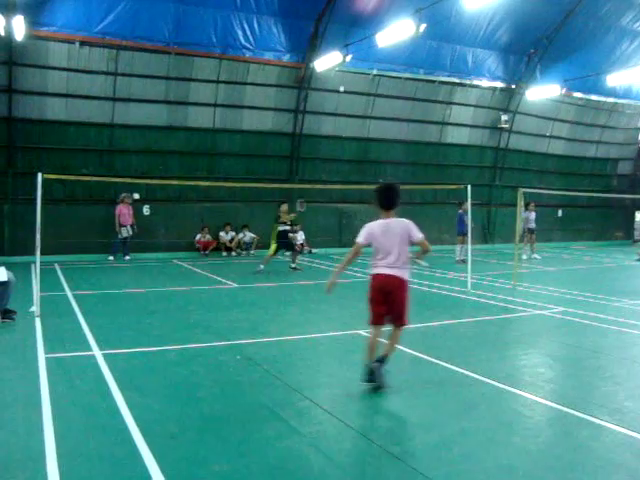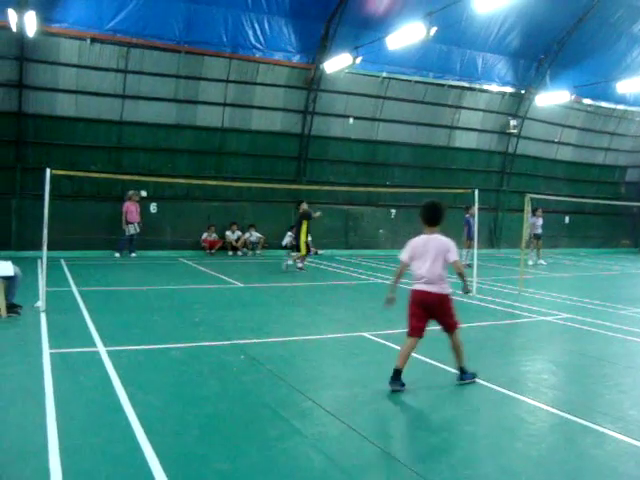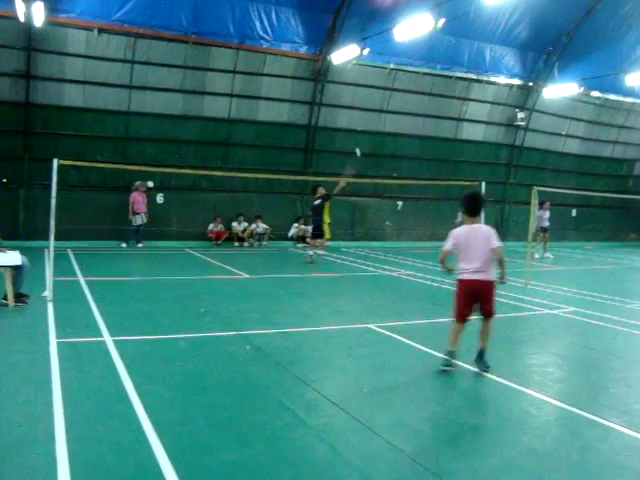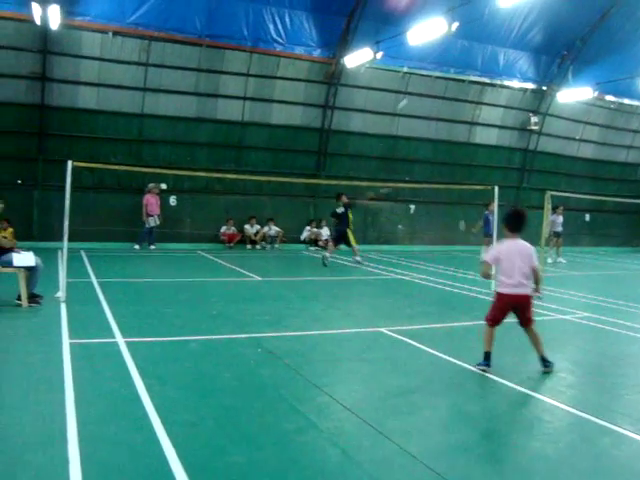
dt=0.2s
person 1, frame 1
left shoulder: (371, 227)
right shoulder: (406, 225)
left elbow: (354, 252)
right elbow: (426, 248)
left wrist: (335, 274)
right wrist: (417, 256)
left hip: (378, 278)
right hip: (398, 281)
left knee: (377, 327)
right knee: (397, 327)
left ankle: (371, 370)
right ankle: (379, 363)
person 1, frame 2
left shoulder: (414, 243)
right shoulder: (446, 243)
left elbow: (401, 270)
right elbow: (458, 268)
left wrist: (392, 291)
right wrist: (465, 284)
left hip: (419, 294)
right hip: (440, 295)
left knee: (413, 338)
right knee: (452, 332)
left ankle: (396, 377)
right ankle: (462, 373)
person 1, frame 3
left shoulder: (456, 233)
right shoulder: (488, 231)
left elbow: (443, 258)
right elbow: (499, 256)
left wrist: (446, 267)
right wrist: (503, 272)
left hip: (465, 282)
right hip: (486, 281)
left knee: (460, 322)
right knee: (487, 319)
left ankle: (450, 355)
right ankle: (481, 357)
person 1, frame 4
left shoulder: (498, 247)
right shoulder: (528, 248)
left elbow: (485, 272)
right elbow: (536, 274)
left wrist: (488, 276)
right wrist: (537, 287)
left hip: (504, 294)
right hip: (524, 295)
left knee: (490, 324)
right knee: (529, 328)
left ankle: (487, 360)
right ankle: (544, 361)
